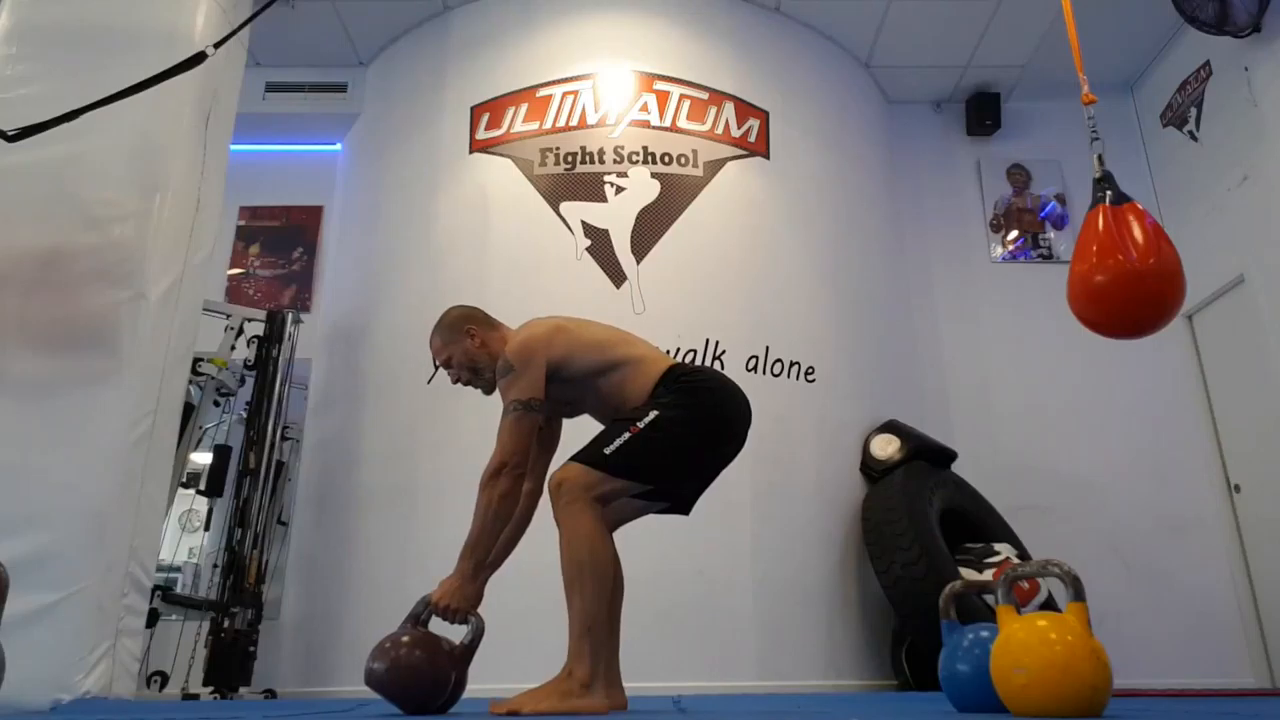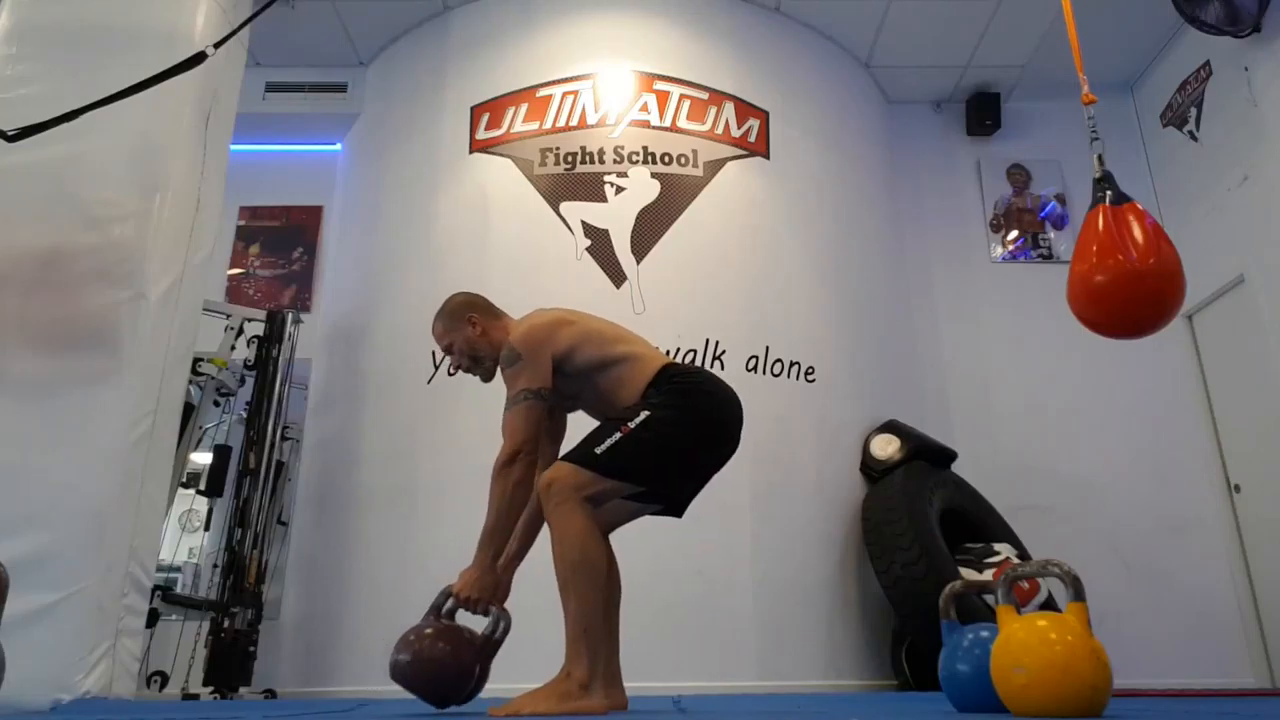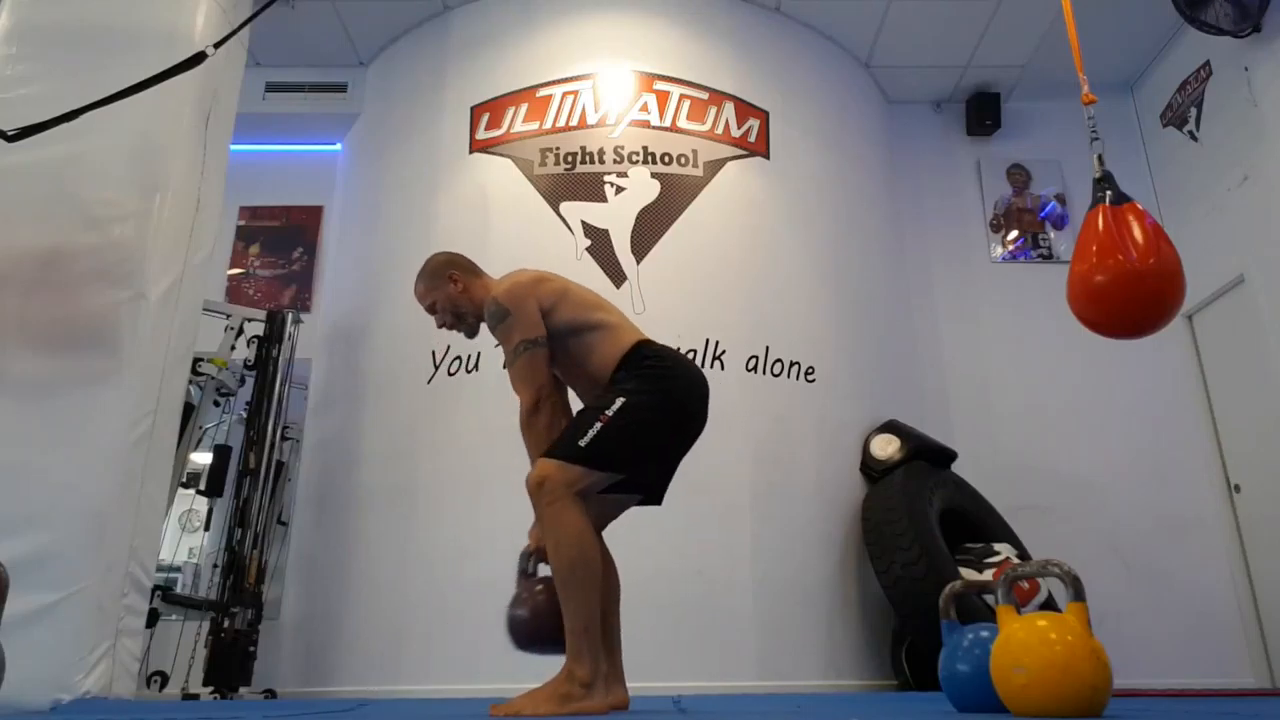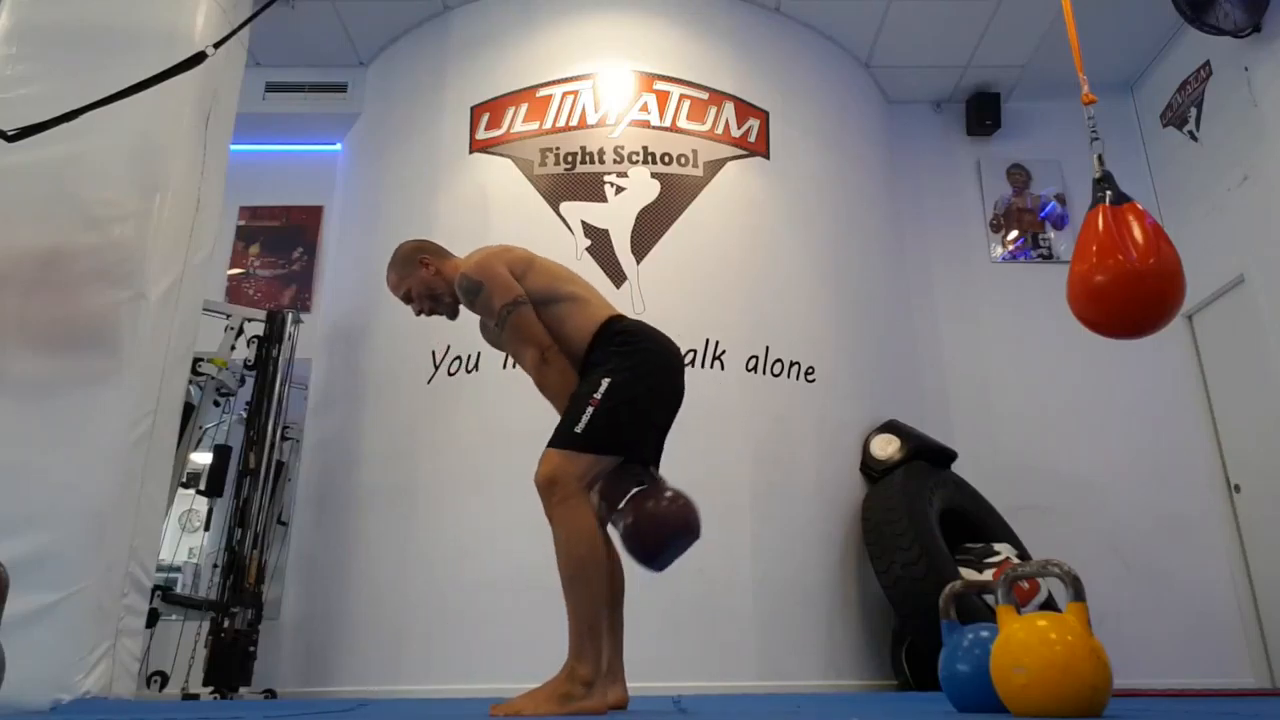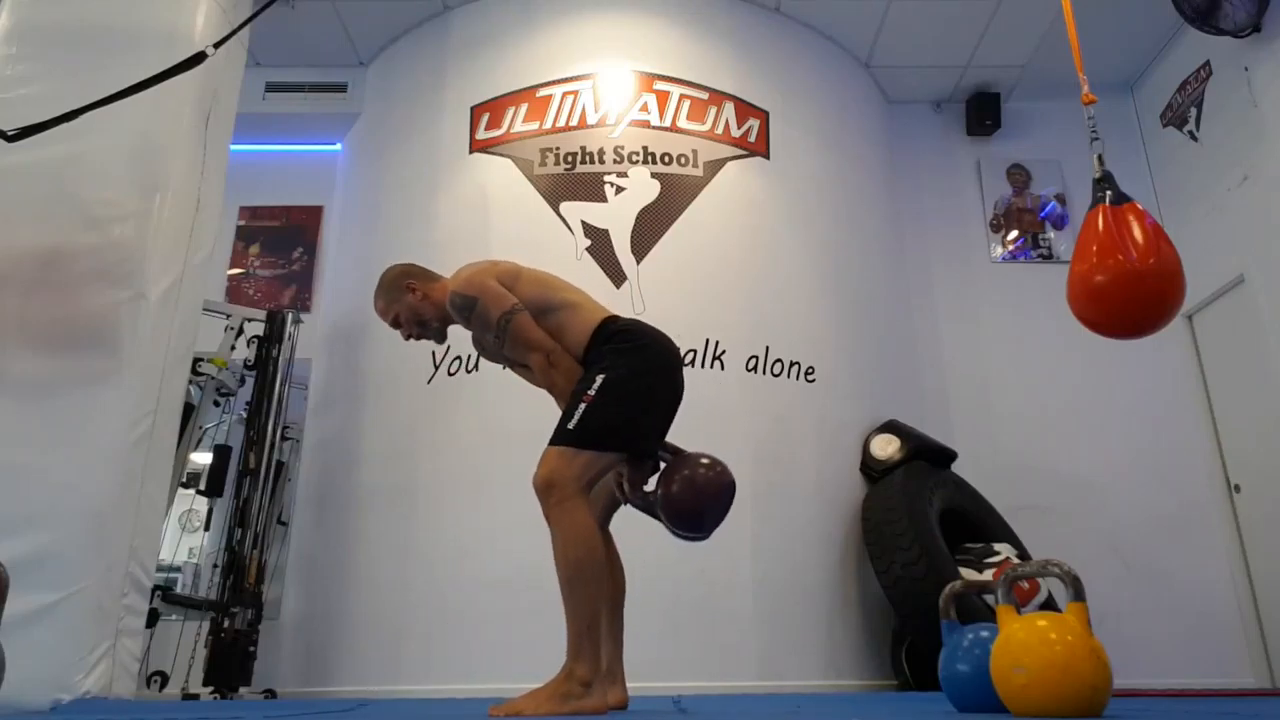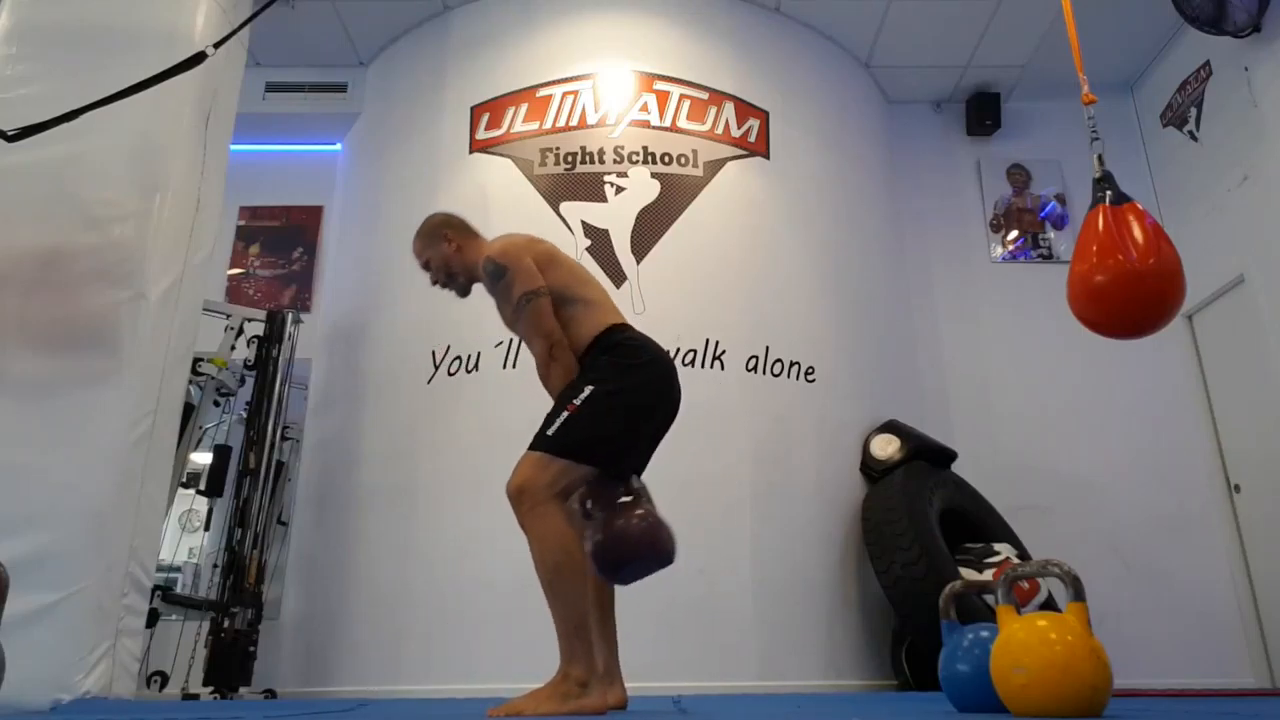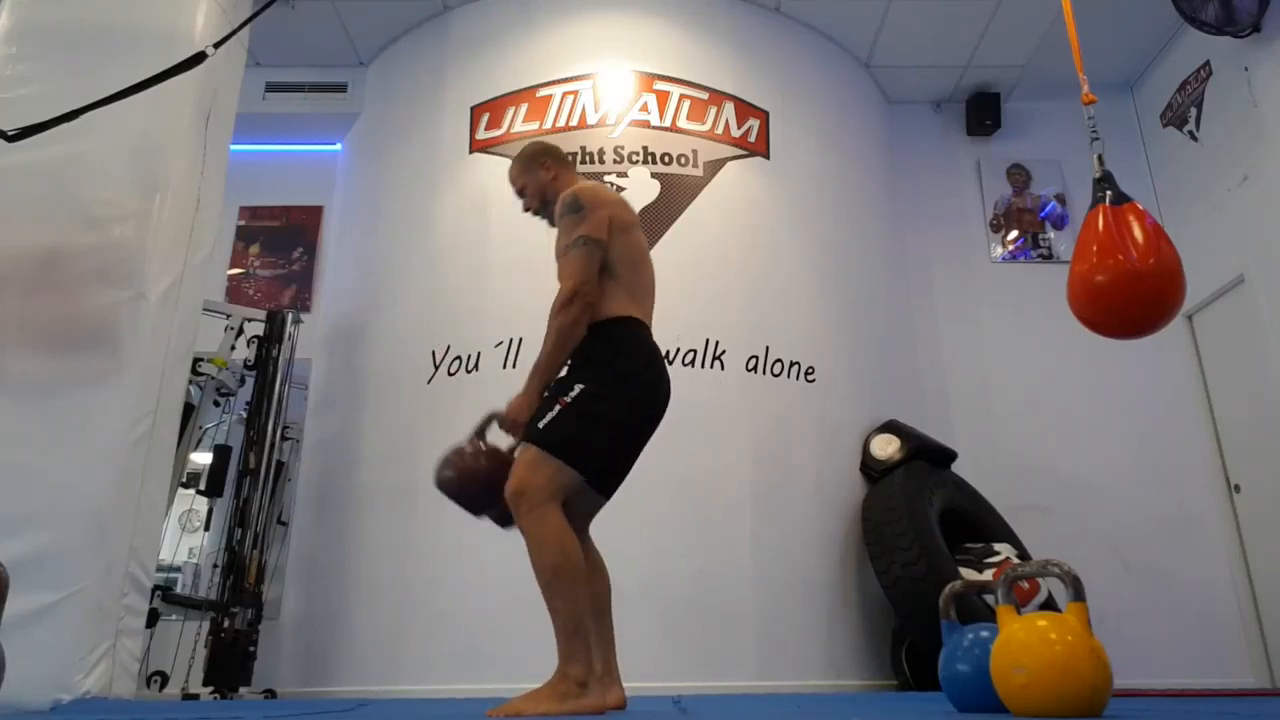
dt=0.2s
person 1, frame 1
left shoulder: (521, 352)
right shoulder: (542, 375)
left elbow: (505, 473)
right elbow: (529, 484)
left wrist: (465, 574)
right wrist: (480, 575)
left hip: (698, 402)
right hip: (709, 408)
left knee: (572, 490)
right knee: (587, 514)
left ankle: (584, 682)
right ankle: (603, 682)
person 1, frame 2
left shoulder: (524, 342)
right shoulder: (543, 364)
left elbow: (515, 462)
right elbow: (538, 474)
left wrist: (482, 566)
right wrist: (503, 569)
left hip: (691, 404)
right hip: (704, 410)
left knee: (565, 491)
right knee: (582, 519)
left ankle: (583, 683)
right ankle: (604, 683)
person 1, frame 3
left shoulder: (506, 297)
right shoulder: (522, 315)
left elbow: (535, 407)
right elbow: (556, 423)
left wrist: (545, 521)
right wrist: (551, 523)
left hip: (658, 384)
right hip: (672, 389)
left knee: (552, 487)
right knee: (573, 516)
left ankle: (584, 683)
right ankle: (606, 681)
person 1, frame 4
left shoulder: (474, 271)
right shoulder: (492, 318)
left elbow: (542, 357)
left wrist: (573, 460)
right wrist: (607, 461)
left hip: (633, 358)
right hip: (645, 364)
left knee: (559, 481)
right knee: (581, 513)
left ankle: (583, 680)
right ankle: (607, 678)
person 1, frame 5
left shoulder: (467, 289)
right shoulder: (487, 335)
left elbow: (548, 358)
left wrist: (615, 446)
right wrist: (625, 444)
left hip: (632, 356)
right hip: (644, 363)
left knee: (558, 482)
right knee: (586, 513)
left ankle: (582, 679)
right ankle: (608, 679)
person 1, frame 6
left shoulder: (500, 256)
right shoulder: (512, 279)
left elbow: (551, 351)
right elbow: (563, 352)
left hip: (626, 369)
right hip: (646, 373)
left knee: (531, 488)
right knee: (568, 517)
person 1, frame 7
left shoulder: (578, 198)
right shoulder: (601, 214)
left elbow: (574, 299)
left wrist: (532, 393)
right wrist: (551, 411)
left hip: (612, 364)
right hip: (635, 370)
left knee: (528, 490)
right knee: (563, 518)
